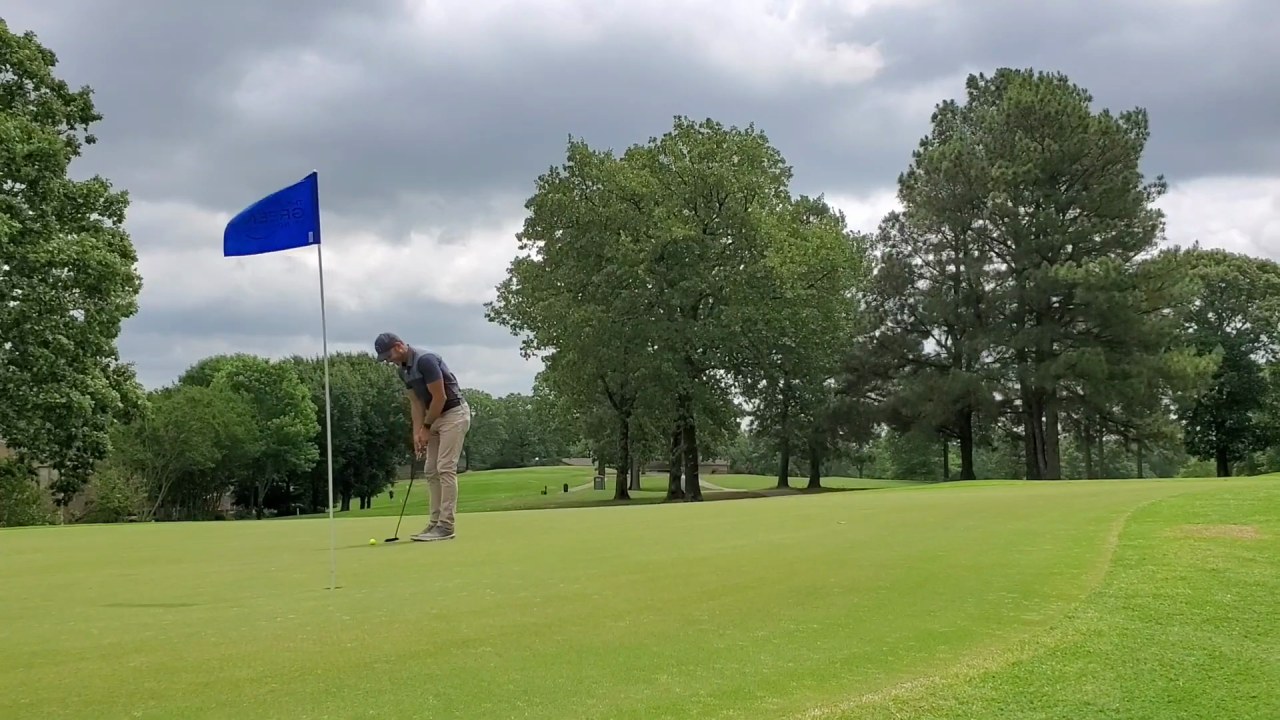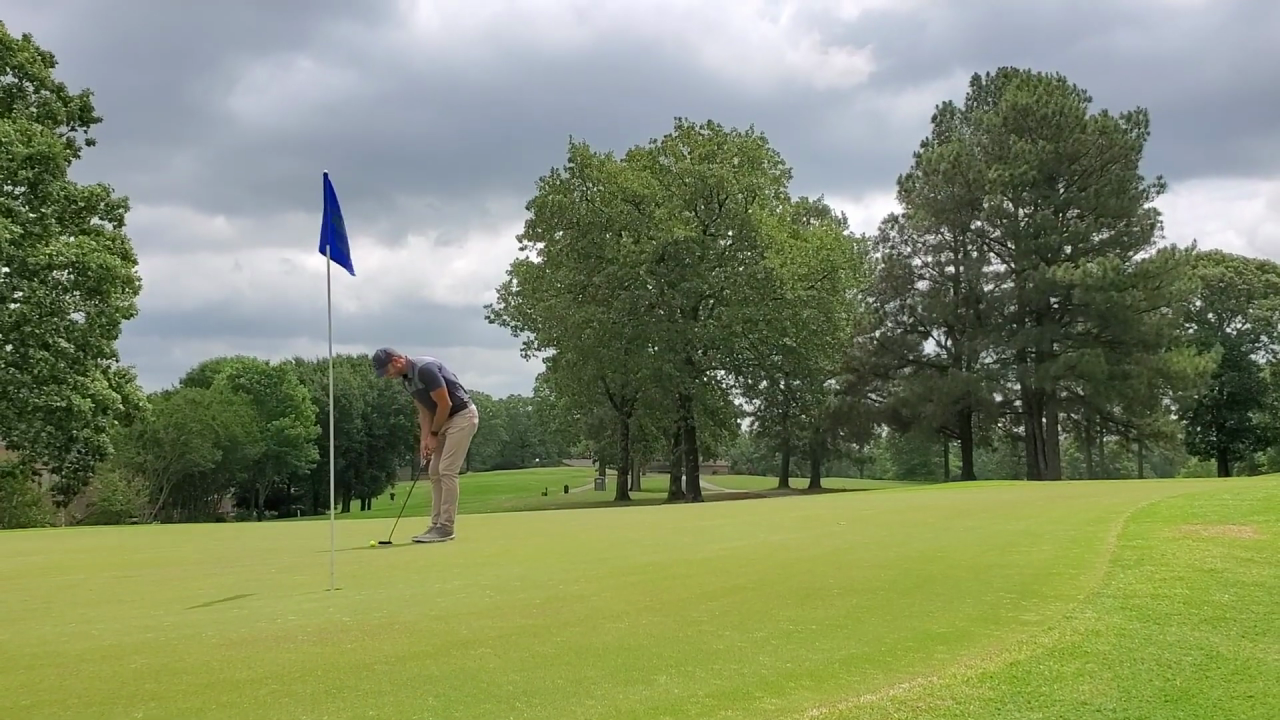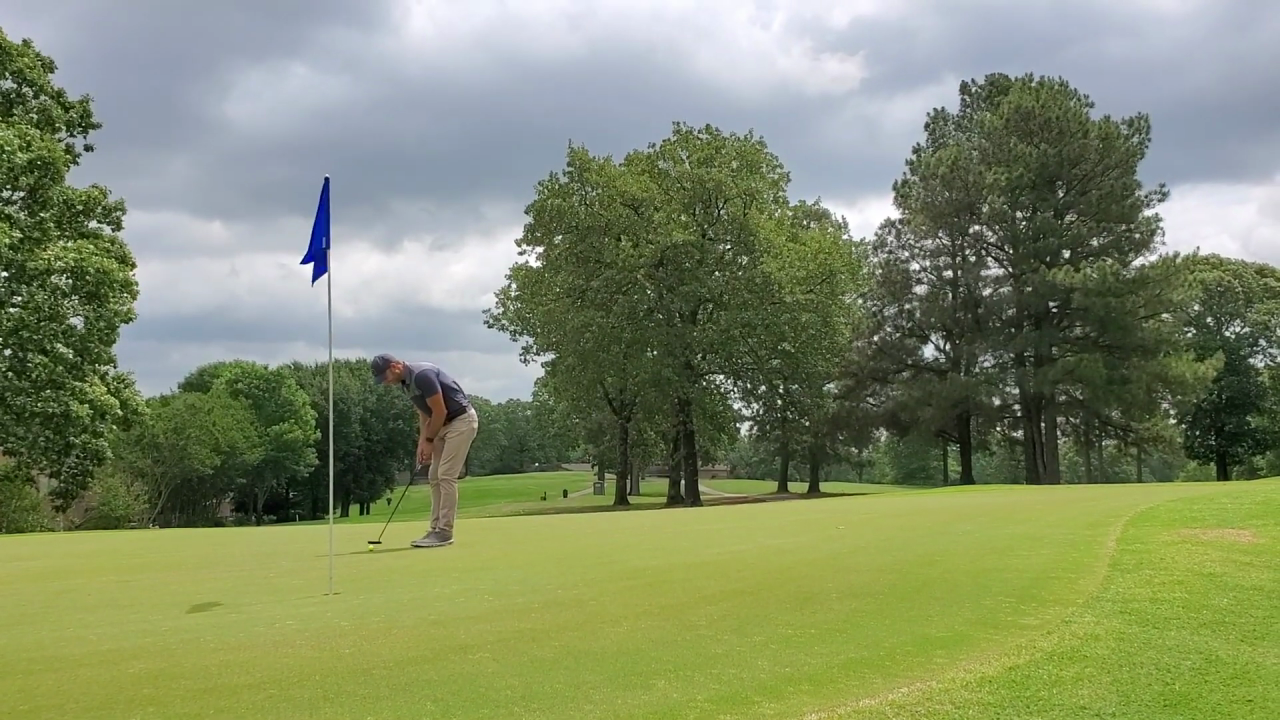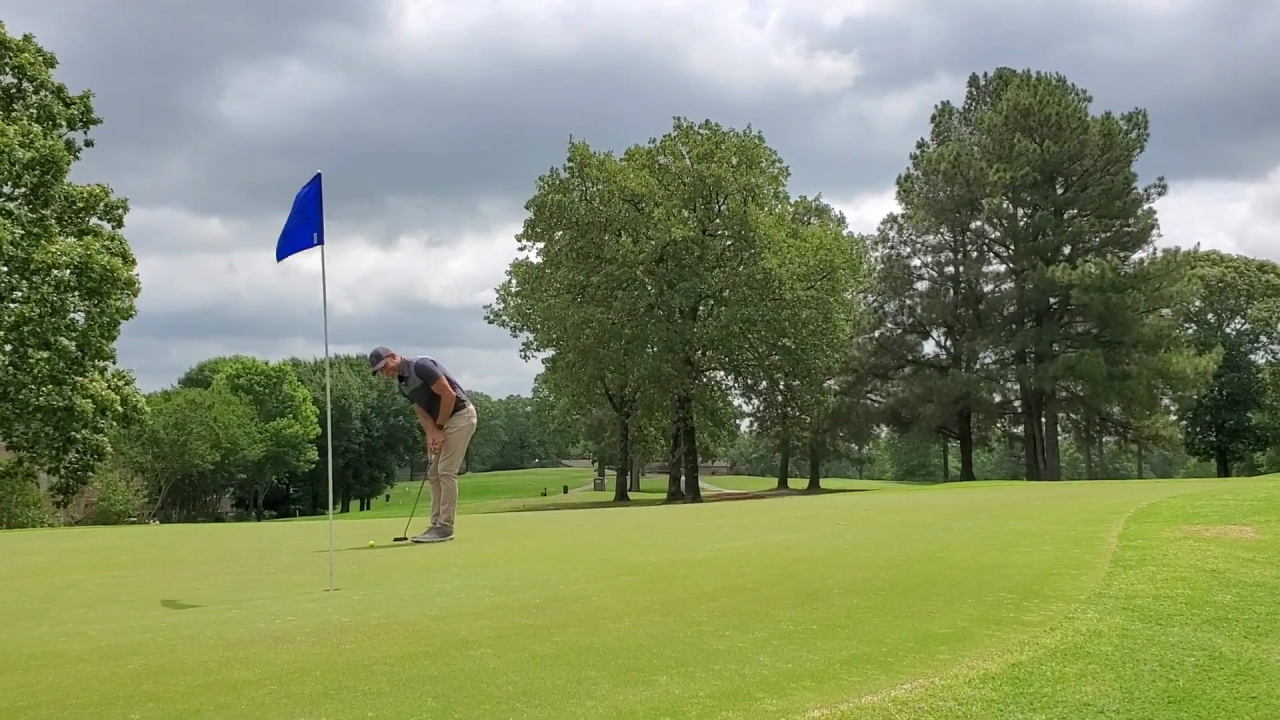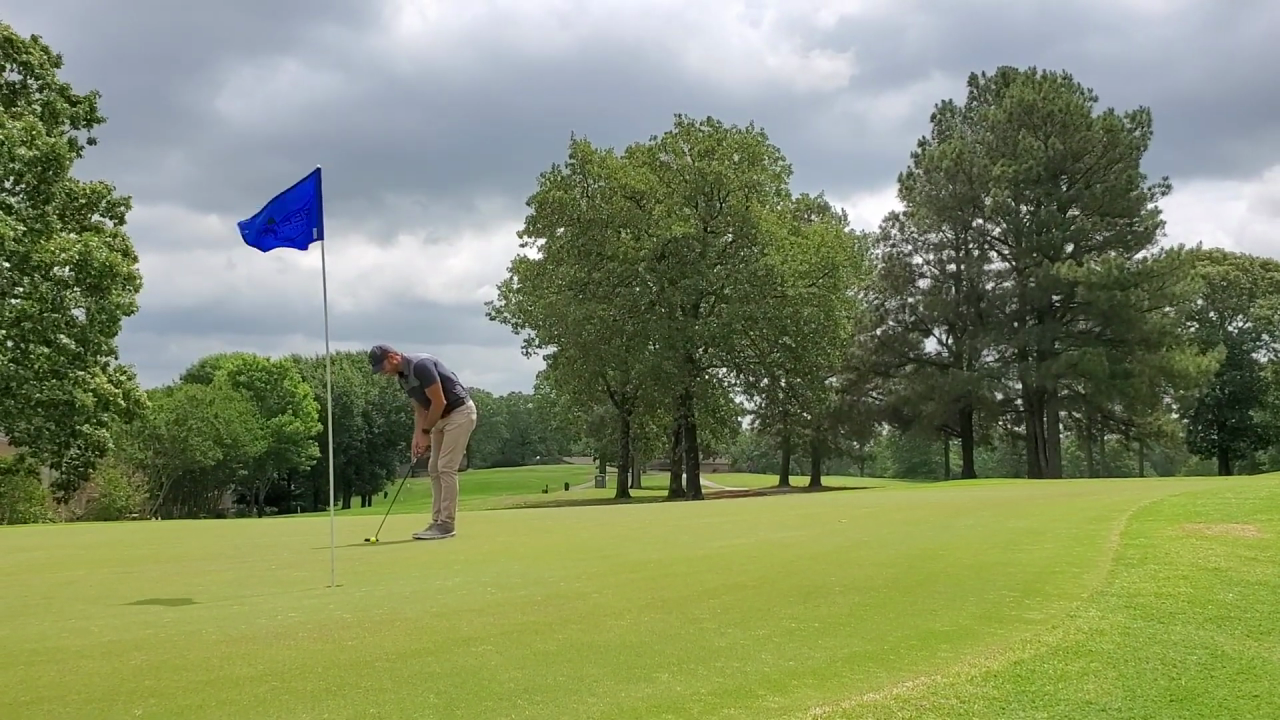
dt=1s
person 1, frame 1
left shoulder: (425, 360)
right shoulder: (403, 370)
left elbow: (440, 397)
right elbow: (416, 403)
left wrist: (426, 427)
right wrist: (417, 432)
left hip: (454, 414)
right hip: (436, 417)
left knee: (445, 468)
right knee: (431, 471)
left ankle: (447, 526)
right ankle: (436, 522)
person 1, frame 2
left shoulder: (425, 369)
right shoulder: (406, 379)
left elbow: (445, 404)
right elbow: (424, 411)
left wrist: (433, 435)
right wrist: (424, 440)
left hip: (462, 416)
right hip: (446, 420)
left knee: (447, 471)
right knee: (435, 473)
left ankle: (446, 527)
right ankle: (437, 524)
person 1, frame 3
left shoulder: (422, 375)
right shoulder: (405, 384)
left elbow: (440, 411)
right elbow: (425, 414)
left wrist: (429, 441)
right wrist: (422, 442)
left hip: (461, 420)
right hip: (445, 424)
left knee: (446, 476)
right knee: (435, 477)
left ankle: (445, 532)
right ankle: (436, 529)
person 1, frame 4
left shoulder: (421, 365)
right shoulder: (402, 385)
left elbow: (449, 395)
right elbow: (423, 413)
left wrist: (439, 429)
right wrist: (430, 435)
left hip: (460, 415)
right hip: (442, 421)
left knee: (446, 471)
right knee: (434, 473)
left ankle: (446, 527)
right ankle: (437, 525)
person 1, frame 5
left shoulder: (420, 365)
right shoulder: (402, 377)
left elbow: (439, 402)
right elbow: (420, 409)
left wrist: (425, 433)
right wrist: (417, 437)
left hip: (460, 412)
right hip: (443, 417)
left knee: (446, 468)
right knee: (435, 469)
left ankle: (447, 524)
right ankle: (438, 521)
